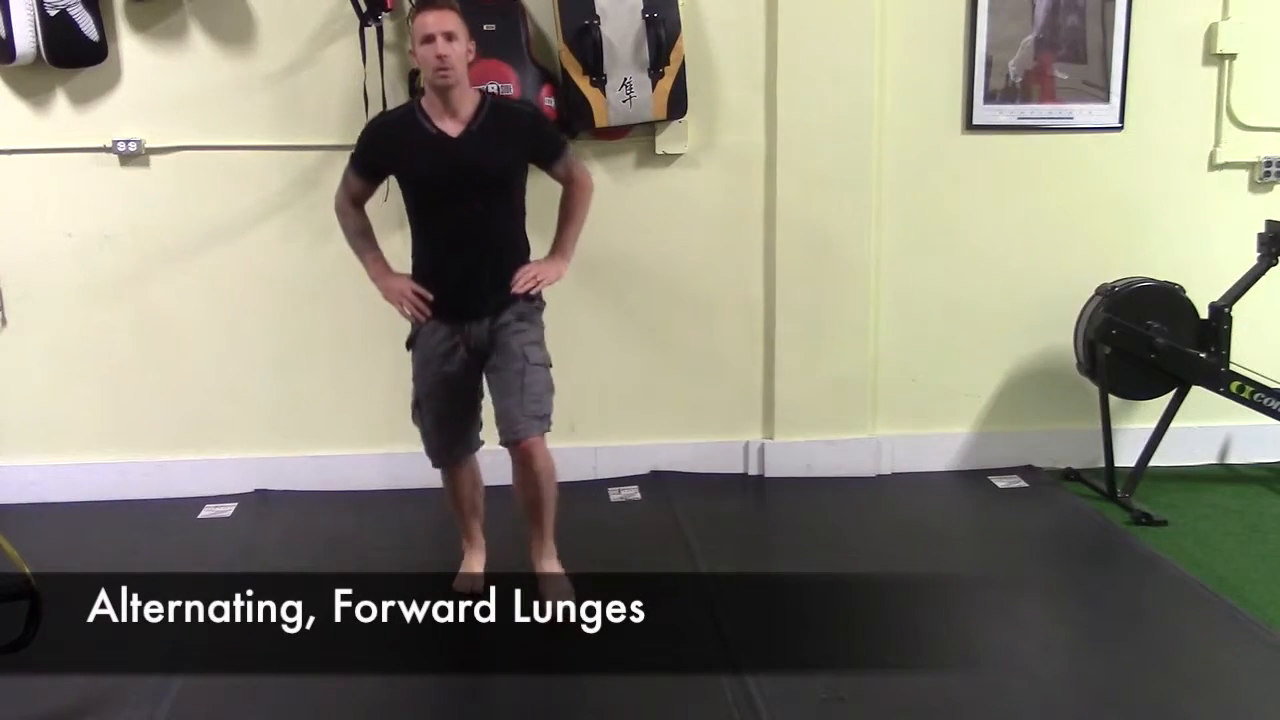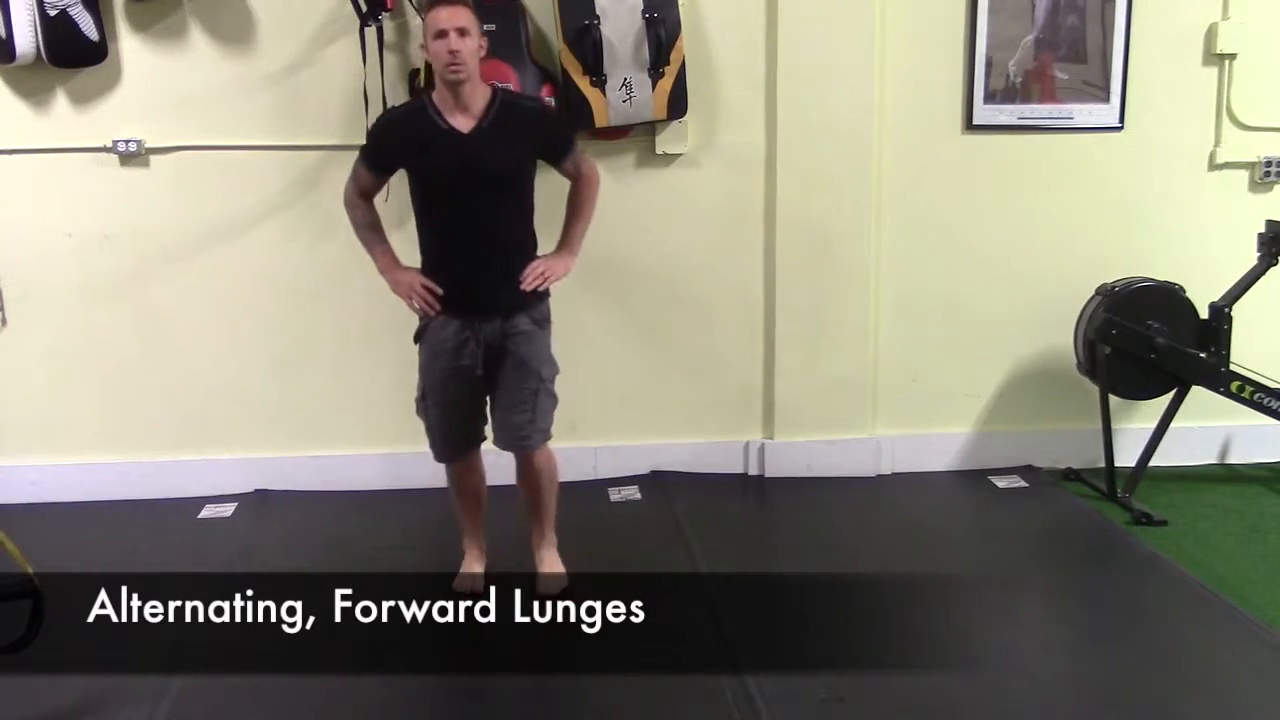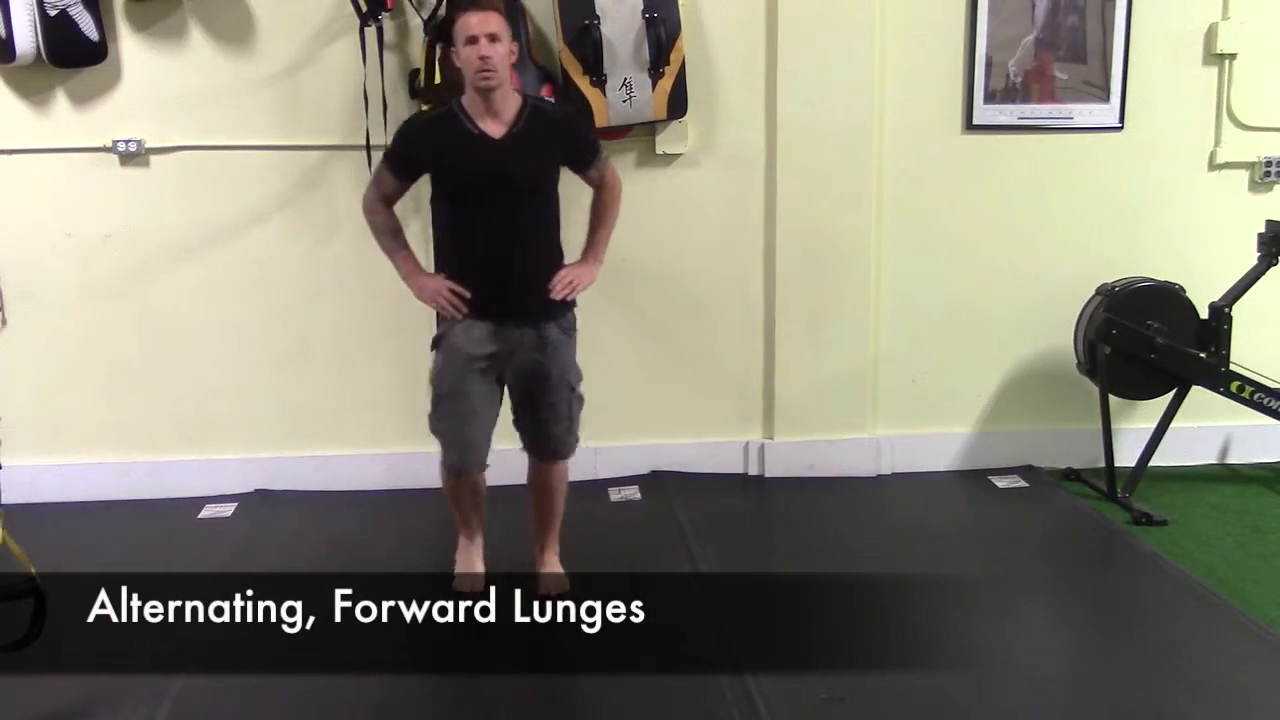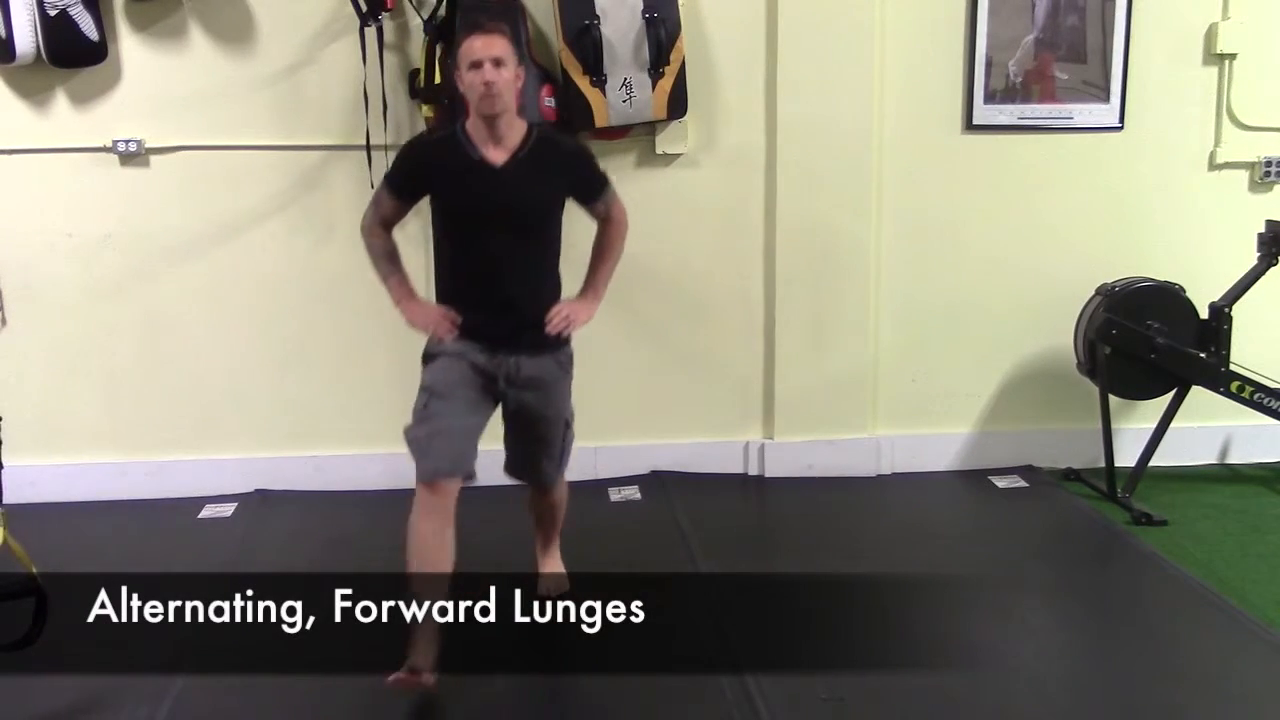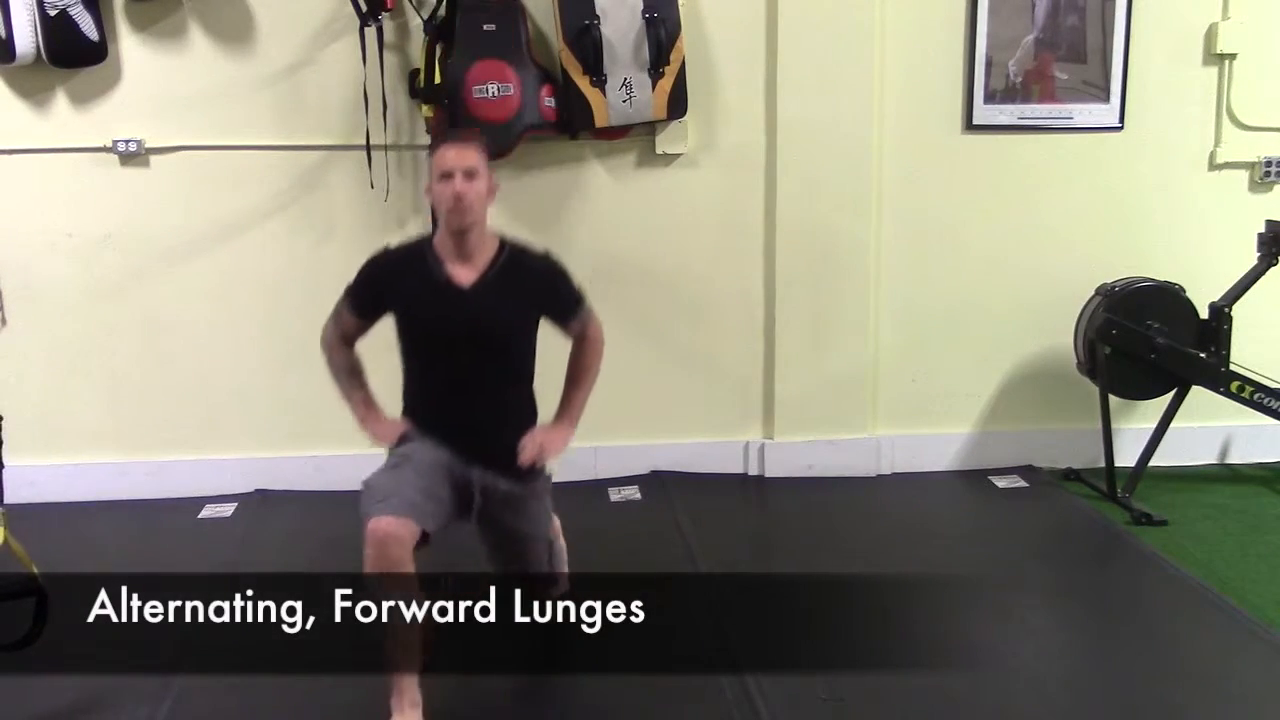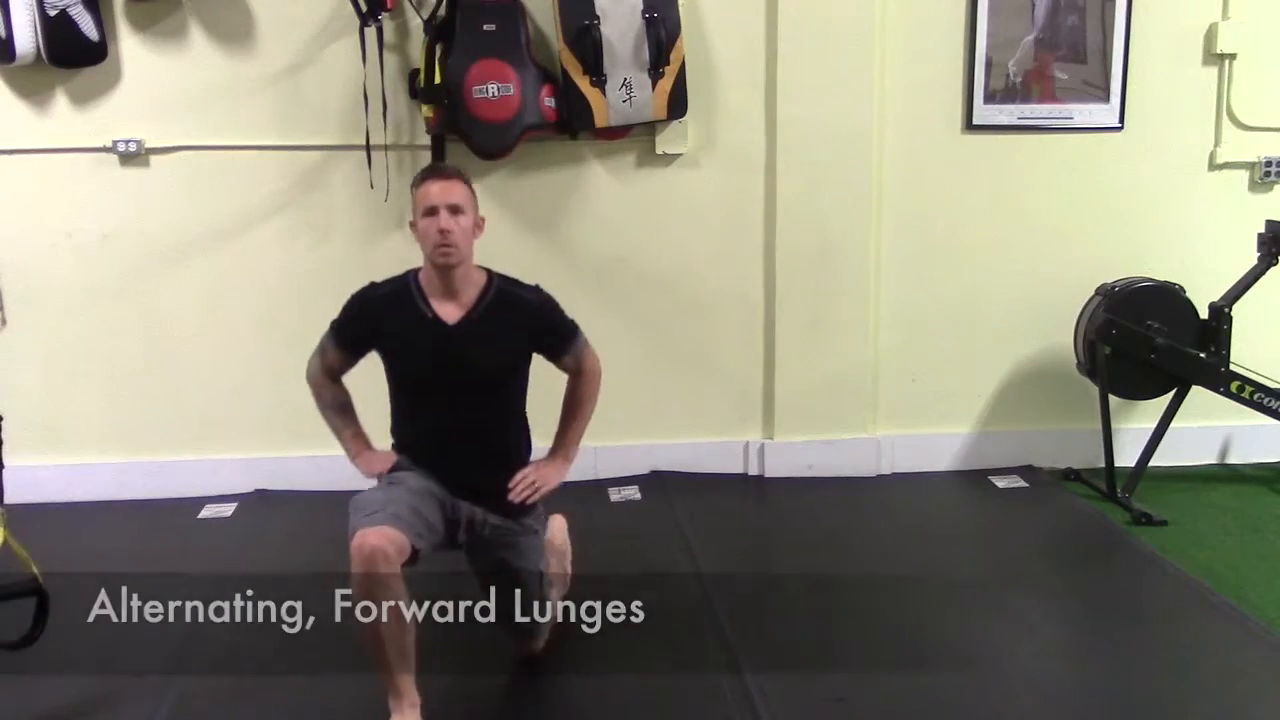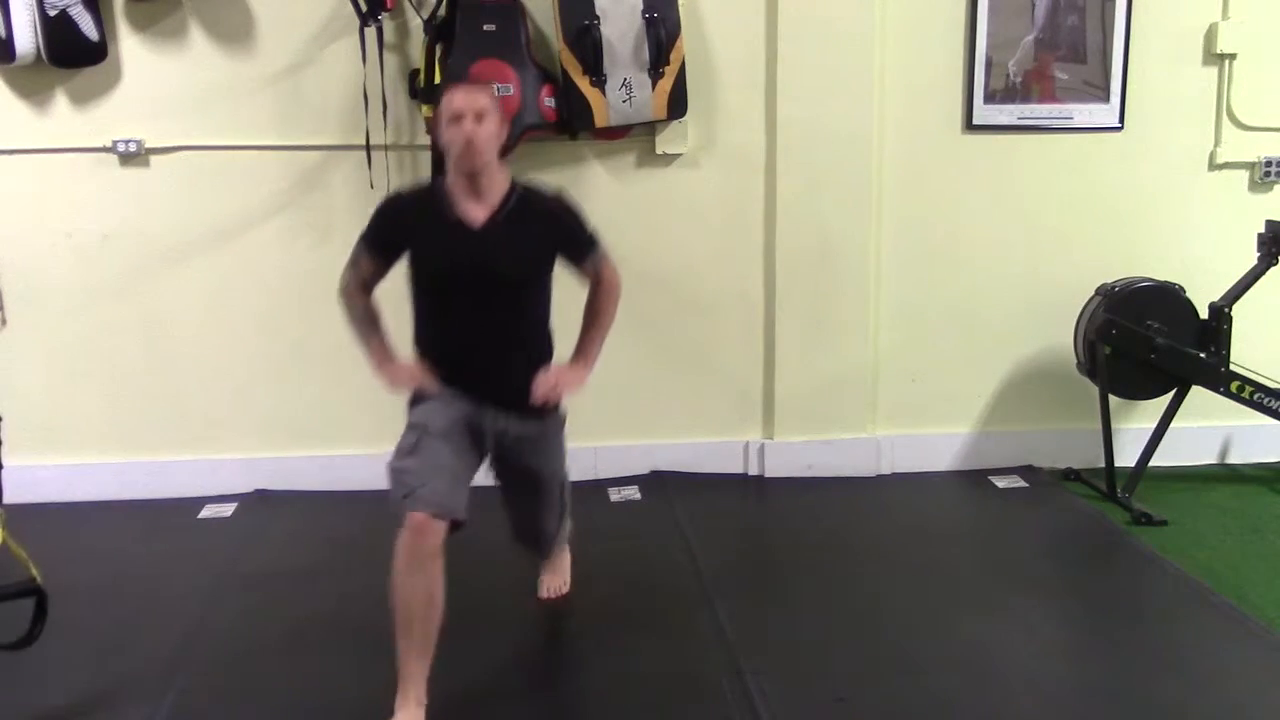
dt=0.3s
person 1, frame 1
left shoulder: (518, 120)
right shoulder: (390, 133)
left elbow: (578, 180)
right elbow: (348, 202)
left wrist: (559, 259)
right wrist: (382, 276)
left hip: (512, 309)
right hip: (439, 318)
left knee: (527, 439)
right knee: (452, 452)
left ankle: (546, 558)
right ankle: (474, 549)
person 1, frame 2
left shoulder: (529, 117)
right shoulder: (400, 127)
left elbow: (585, 176)
right elbow: (356, 195)
left wrist: (566, 254)
right wrist: (390, 267)
left hip: (521, 311)
right hip: (447, 315)
left knee: (529, 442)
right knee: (456, 447)
left ankle: (546, 550)
right ankle: (474, 552)
person 1, frame 3
left shoulder: (556, 124)
right shoulder: (428, 132)
left elbow: (608, 184)
right elbow: (377, 201)
left wrist: (591, 262)
right wrist: (414, 275)
left hip: (546, 318)
right hip: (468, 321)
left knee: (550, 451)
right knee: (461, 457)
left ankle: (548, 554)
right ankle: (470, 541)
person 1, frame 4
left shoulder: (560, 154)
right shoulder: (430, 154)
left elbow: (614, 219)
right elbow: (375, 225)
left wrist: (590, 298)
right wrist: (408, 302)
left hip: (540, 347)
right hip: (461, 346)
left knee: (546, 477)
right knee: (436, 482)
left ankle: (549, 550)
right ankle: (426, 645)
person 1, frame 5
left shoulder: (534, 272)
right shoulder: (396, 269)
left elbow: (589, 336)
right elbow: (336, 337)
left wrist: (564, 423)
right wrist: (371, 416)
left hip: (511, 458)
right hip: (431, 445)
right knee: (385, 533)
left ankle: (549, 540)
person 1, frame 6
left shoulder: (524, 306)
right shoulder: (380, 305)
left elbow: (587, 370)
right elbow: (321, 371)
left wrist: (559, 461)
right wrist: (361, 449)
left hip: (504, 492)
right hip: (419, 476)
left knee: (532, 638)
right knee: (371, 549)
left ankle: (549, 535)
person 1, frame 7
left shoulder: (547, 212)
right shoulder: (406, 213)
left elbow: (606, 279)
right elbow: (354, 284)
left wrist: (579, 364)
right wrist: (388, 361)
left hip: (527, 404)
right hip: (447, 399)
left knee: (541, 536)
right knee: (421, 527)
left ankle: (557, 545)
